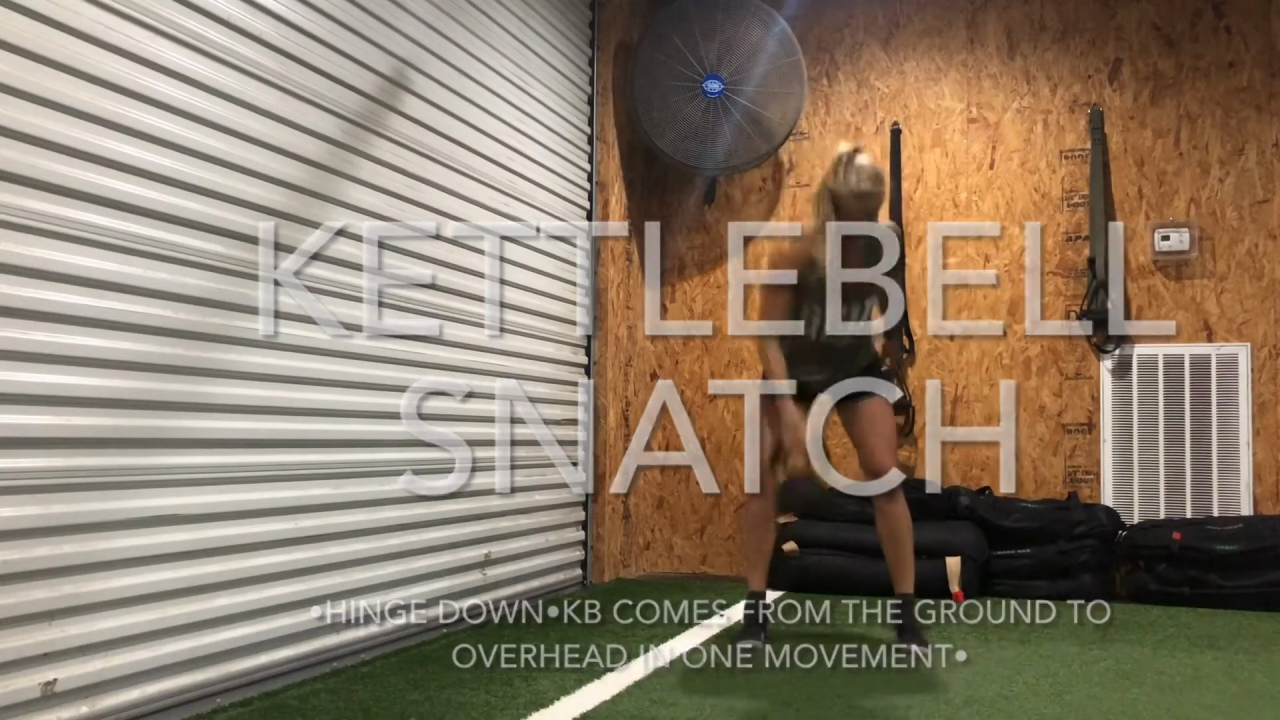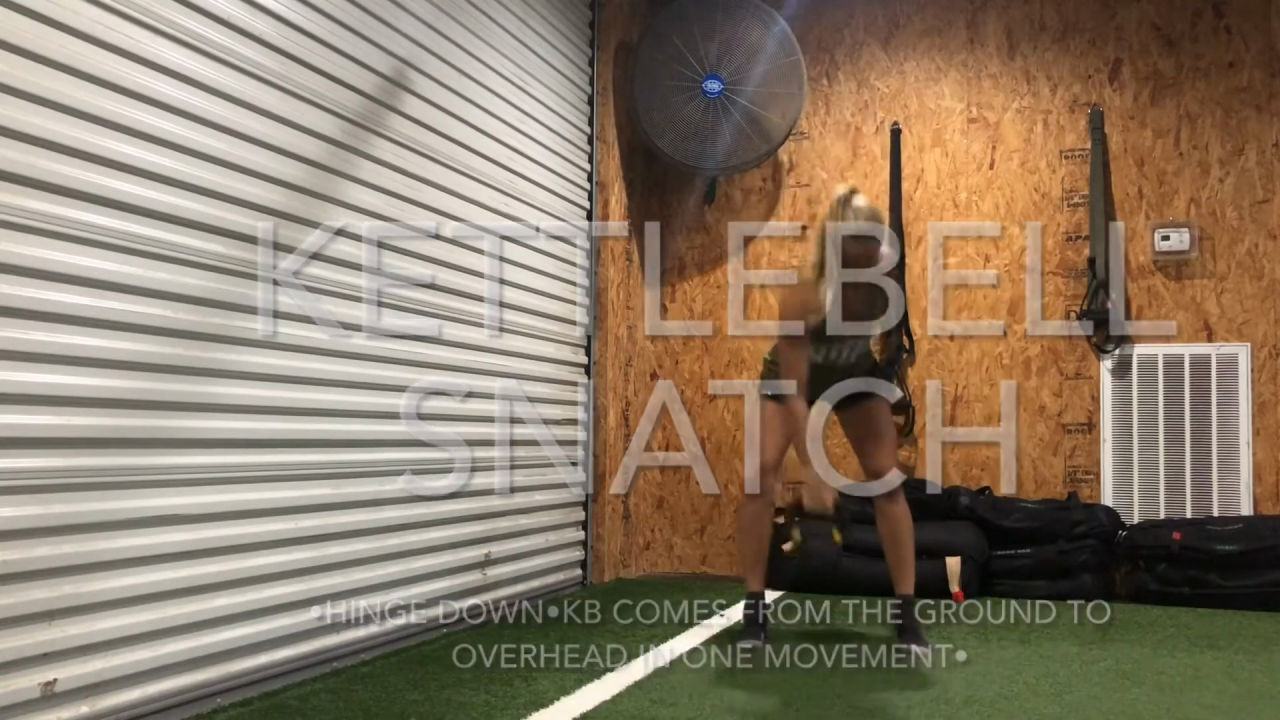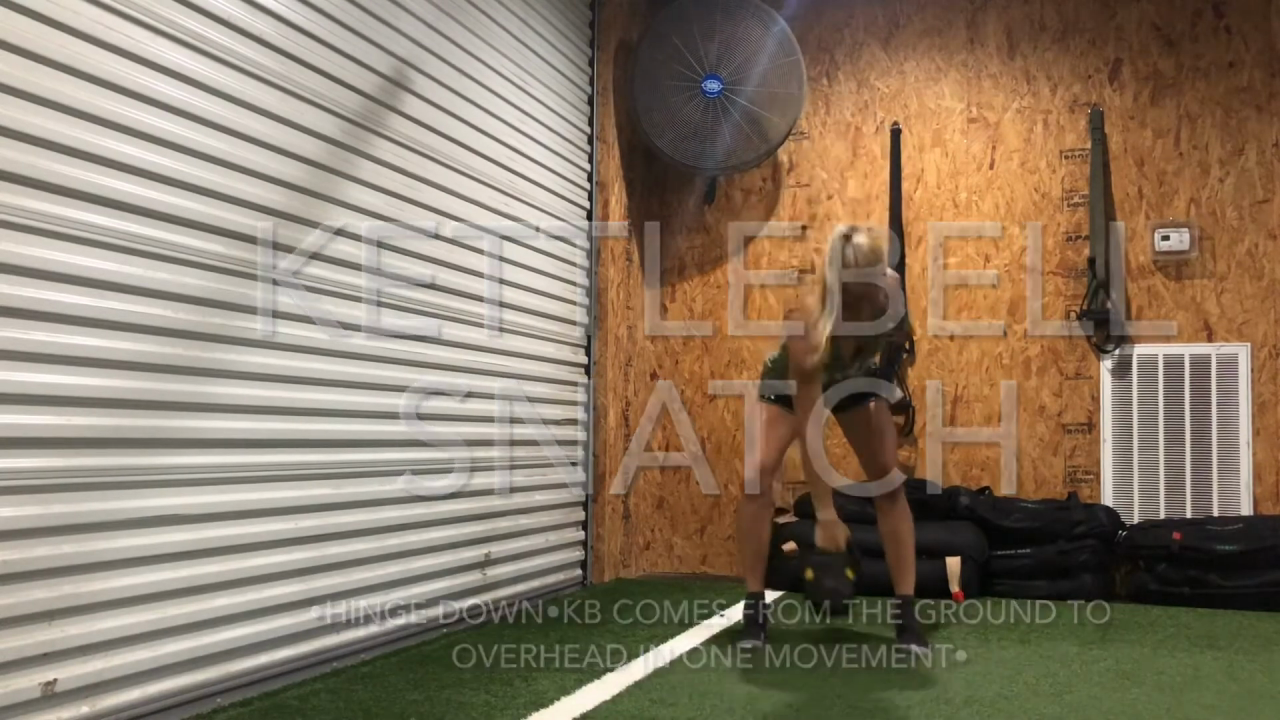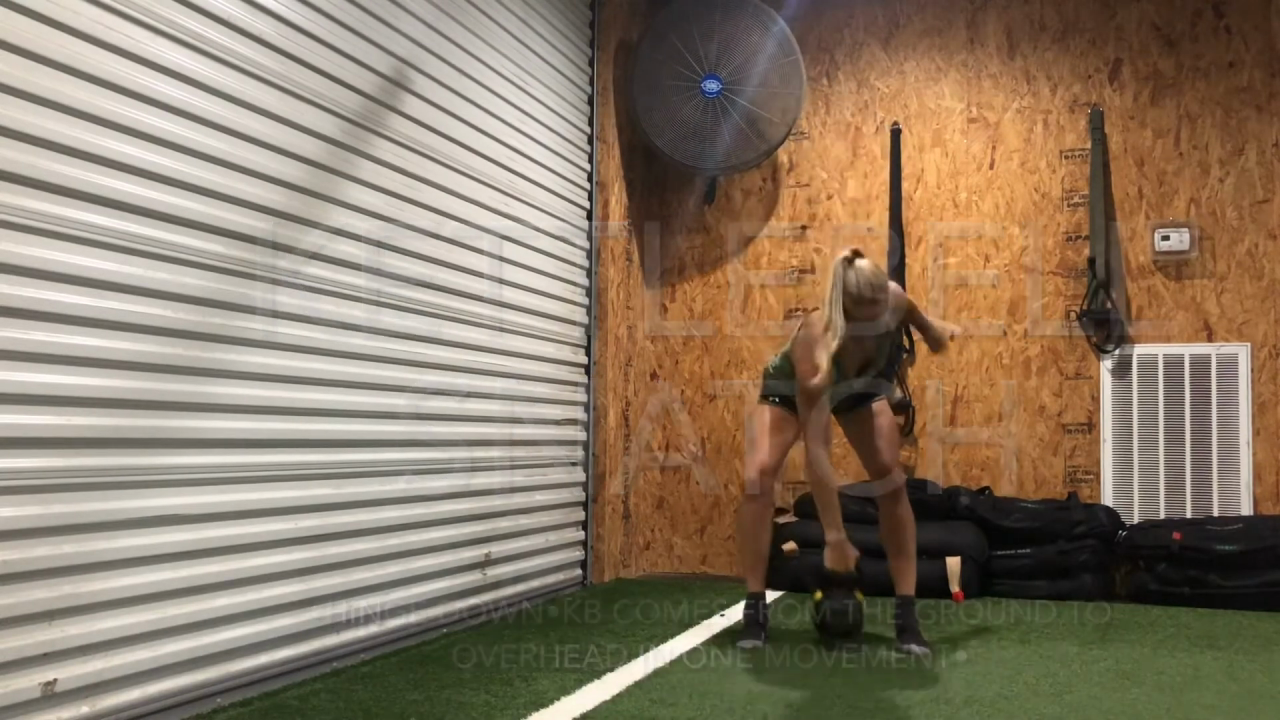
dt=0.1s
person 1, frame 1
left shoulder: (884, 242)
right shoulder: (792, 250)
right elbow: (765, 335)
left wrist: (892, 343)
right wrist: (787, 412)
left hip: (859, 369)
right hip: (794, 367)
left knee: (885, 478)
right knee: (763, 476)
left ankle: (906, 611)
right ankle: (756, 609)
person 1, frame 2
right shoulder: (802, 295)
right elbow: (794, 390)
left wrist: (885, 354)
right wrist: (813, 478)
left hip: (856, 374)
right hip: (792, 382)
left knee: (887, 477)
right knee: (758, 476)
left ankle: (906, 611)
right ankle: (754, 609)
person 1, frame 3
left shoulder: (888, 292)
right shoulder: (810, 326)
right elbow: (806, 425)
right wrist: (825, 512)
left hip: (857, 385)
right hip: (789, 385)
left knee: (888, 482)
right knee: (757, 478)
left ankle: (905, 614)
right ankle: (755, 611)
person 1, frame 4
left shoulder: (893, 304)
right shoulder: (815, 341)
right elbow: (816, 446)
left wrist: (933, 329)
right wrist: (833, 534)
left hip: (858, 387)
right hip: (790, 389)
left knee: (890, 480)
right knee: (757, 477)
left ankle: (906, 614)
right ankle: (754, 609)
